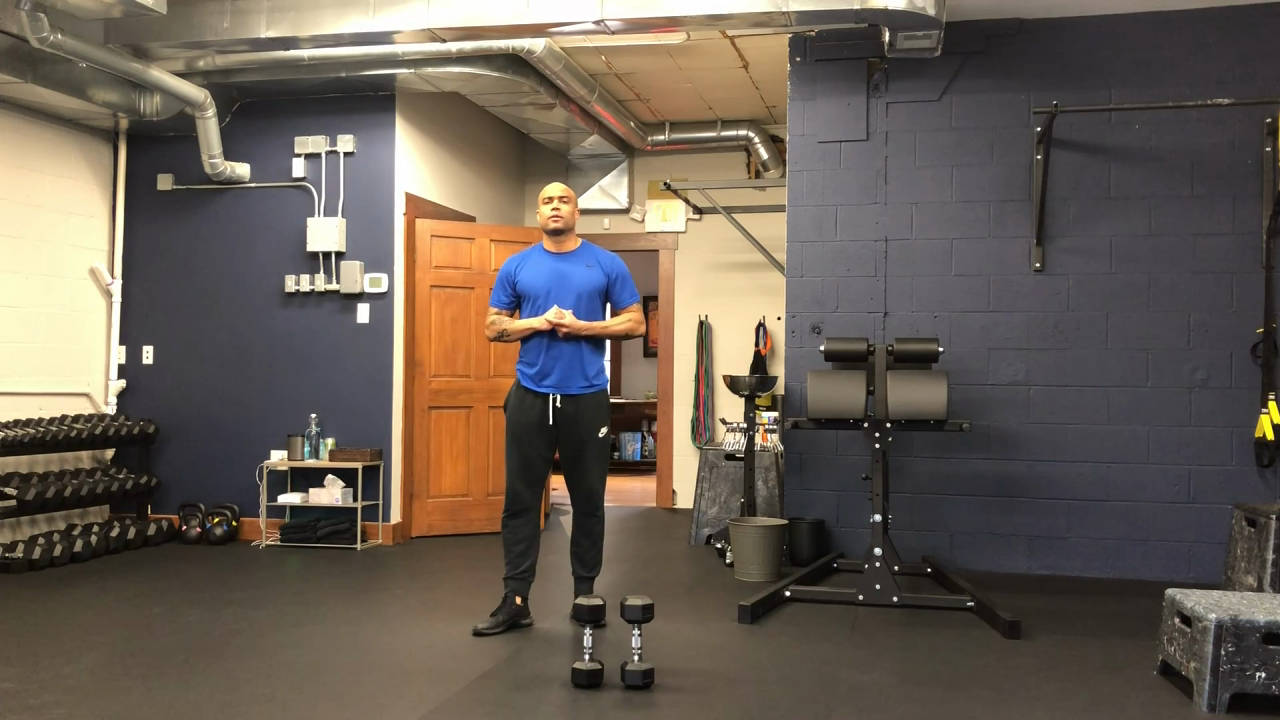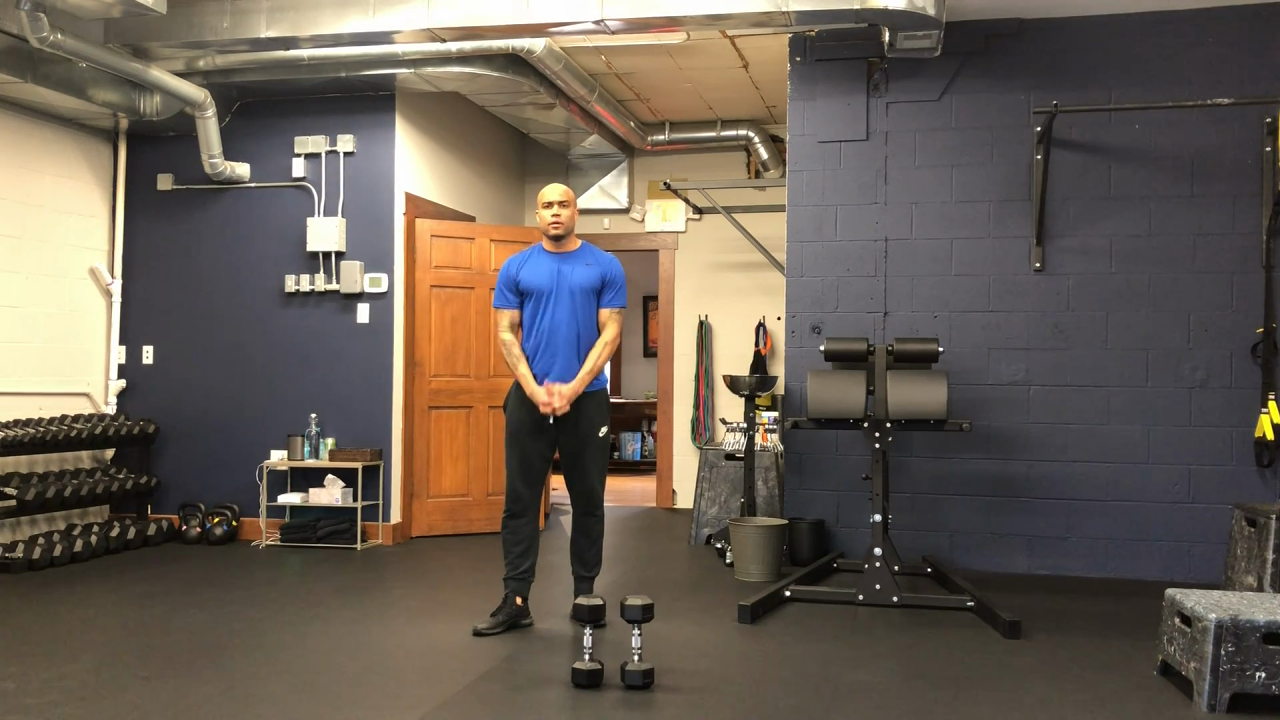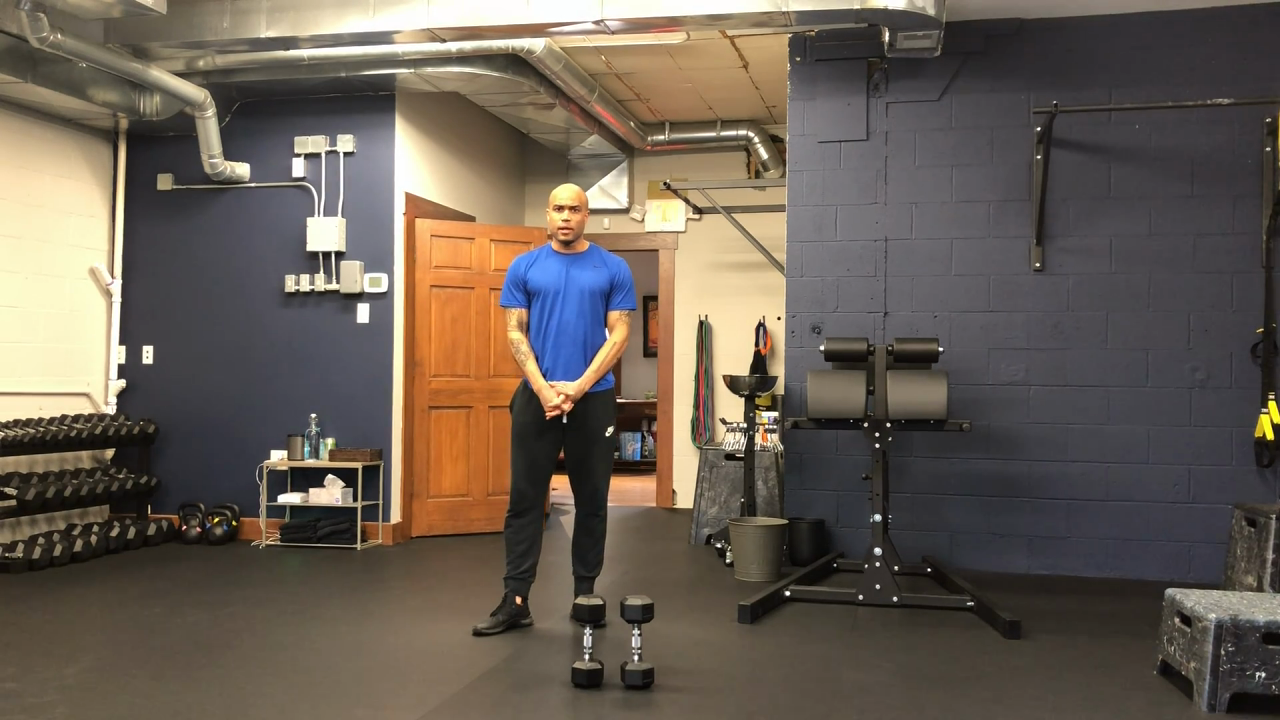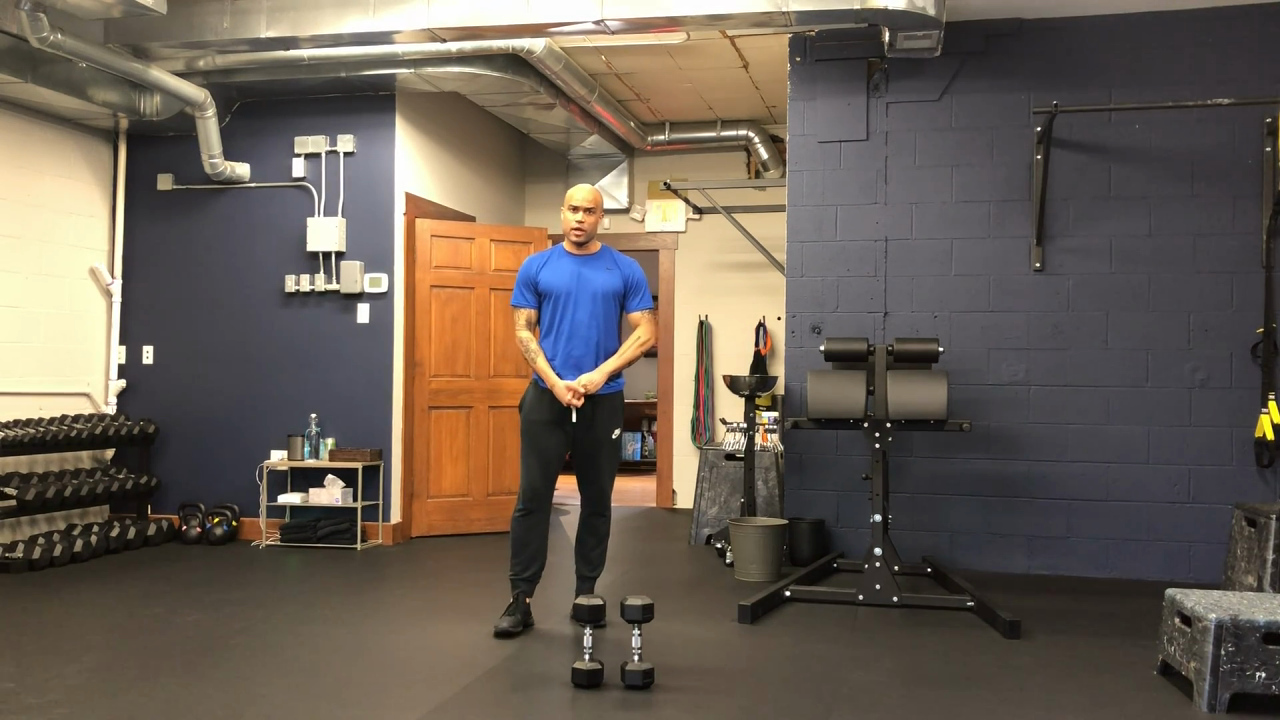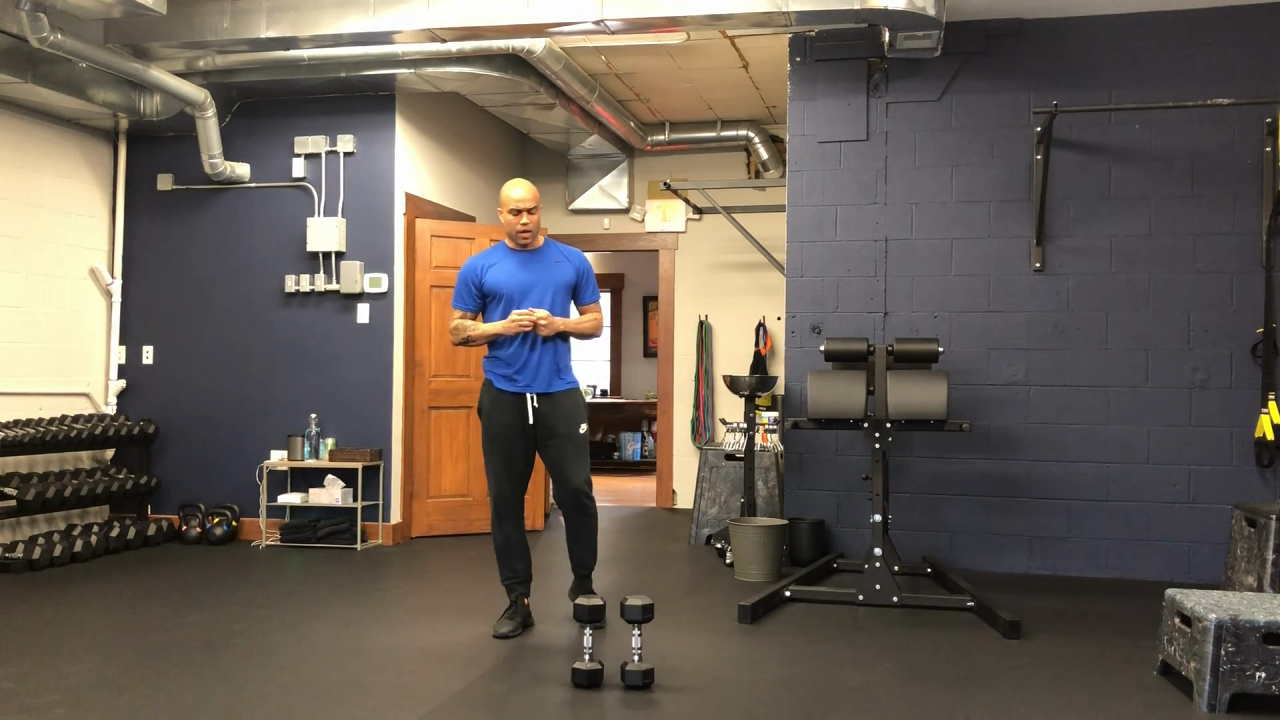
dt=1s
person 1, frame 1
left shoulder: (606, 264)
right shoulder: (516, 266)
left elbow: (635, 323)
right elbow: (492, 327)
left wrist: (582, 326)
right wrist: (537, 322)
left hip: (587, 398)
right hip: (530, 396)
left knee: (588, 501)
right knee: (520, 500)
left ankle: (585, 595)
right ankle: (515, 599)
person 1, frame 2
left shoulder: (605, 265)
right shoulder: (516, 267)
left elbow: (611, 333)
right elbow: (506, 334)
left wrist: (572, 389)
right wrist: (535, 390)
left hip: (586, 399)
right hip: (528, 400)
left knee: (588, 501)
right knee: (520, 501)
left ankle: (585, 595)
right ankle: (516, 599)
person 1, frame 3
left shoulder: (613, 268)
right shoulder: (524, 267)
left elbow: (619, 334)
right elbow: (515, 332)
left wrist: (579, 387)
right wrist: (543, 388)
left hip: (594, 399)
right hip: (536, 398)
left knee: (591, 501)
right knee: (524, 499)
left ankle: (585, 593)
right ankle: (516, 599)
person 1, frame 4
left shoulder: (626, 270)
right shoulder: (536, 267)
left elbow: (645, 333)
right elbow: (523, 331)
left wrist: (600, 375)
right wrist: (554, 381)
left hip: (603, 399)
right hip: (546, 396)
left knee: (597, 501)
right knee: (532, 498)
left ankle: (586, 592)
right ankle: (521, 598)
person 1, frame 5
left shoulder: (572, 261)
right shoulder: (478, 267)
left elbow: (595, 321)
right elbow: (457, 331)
left wrist: (558, 324)
right wrist: (501, 326)
left hip: (560, 393)
right hip: (503, 396)
left knee: (576, 492)
right knee: (506, 502)
left ankle: (583, 585)
right ankle: (518, 600)
